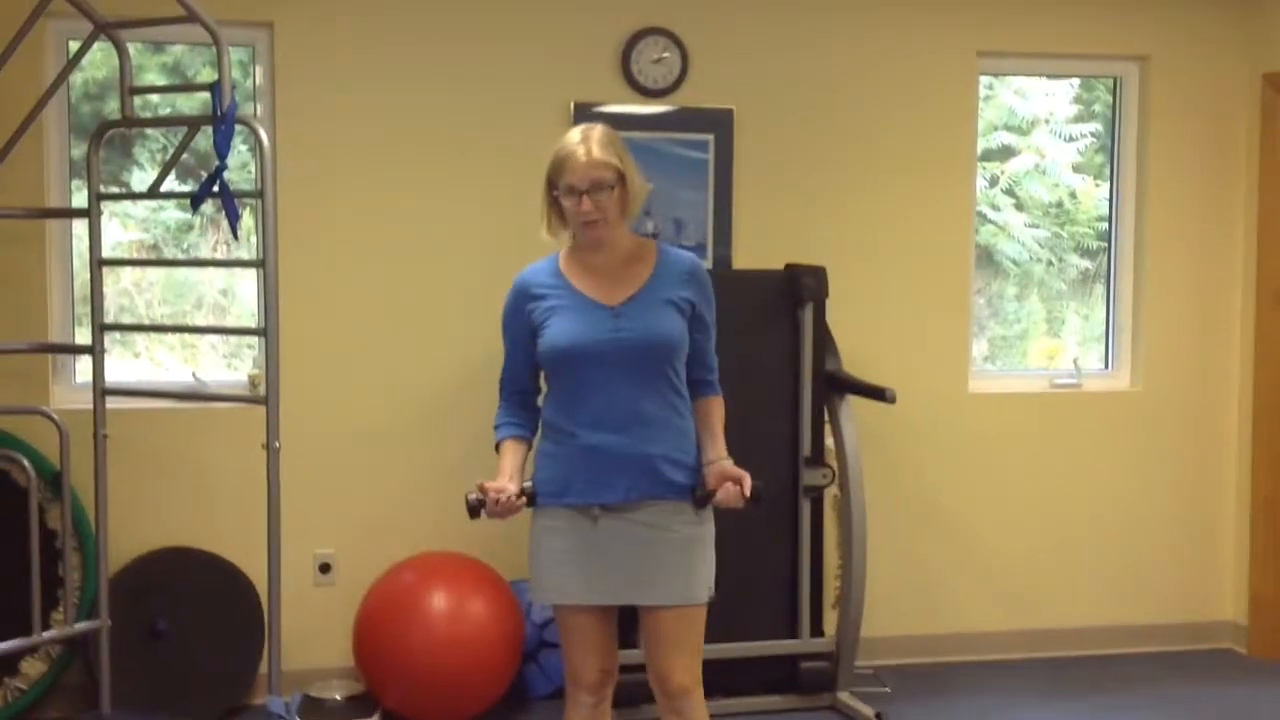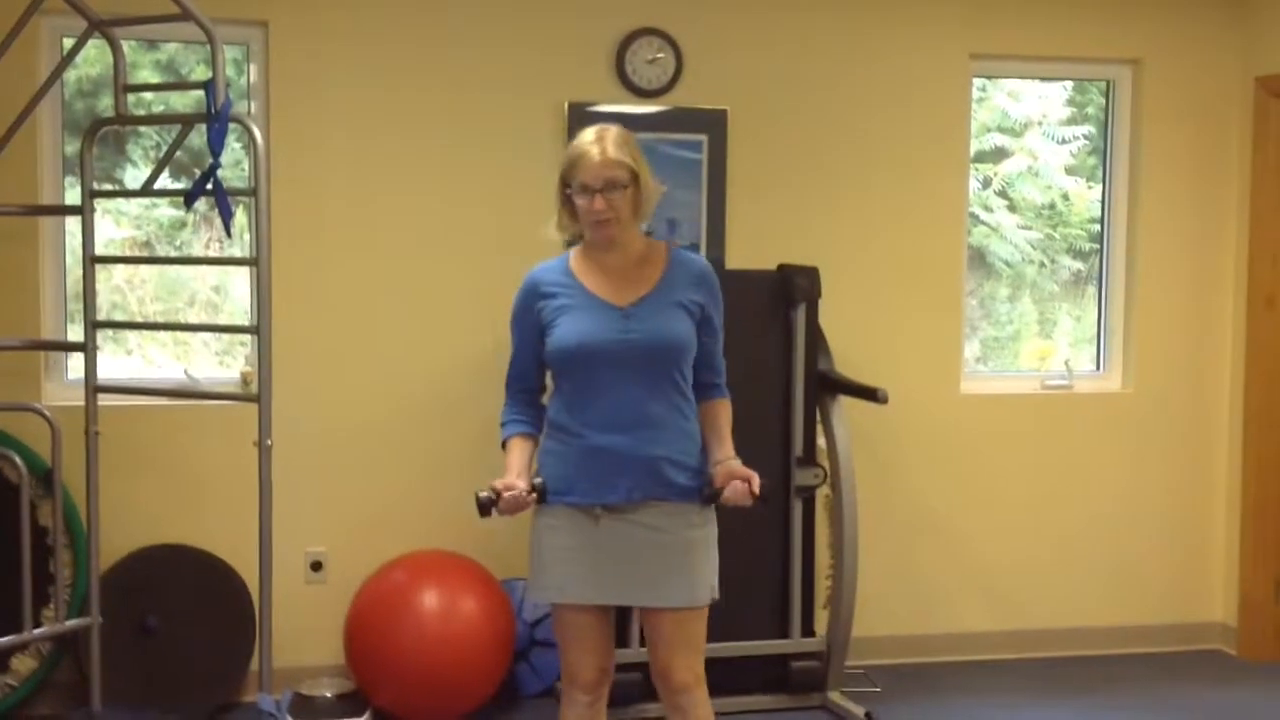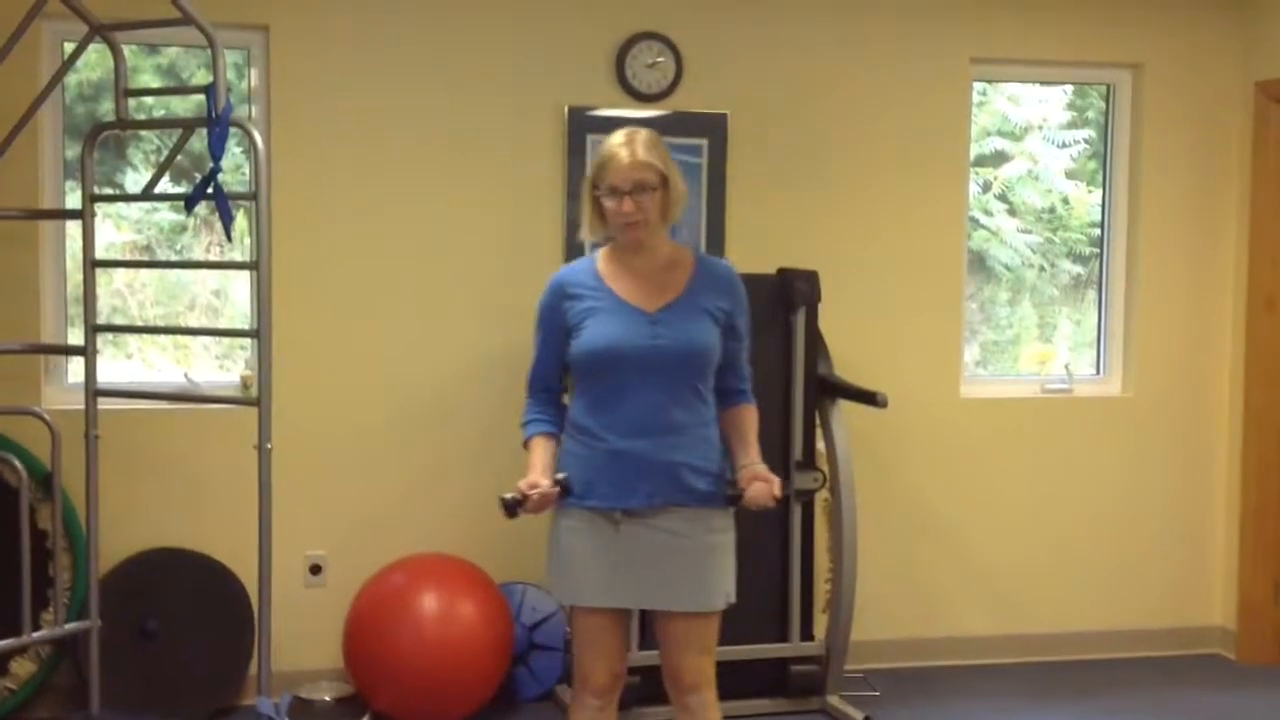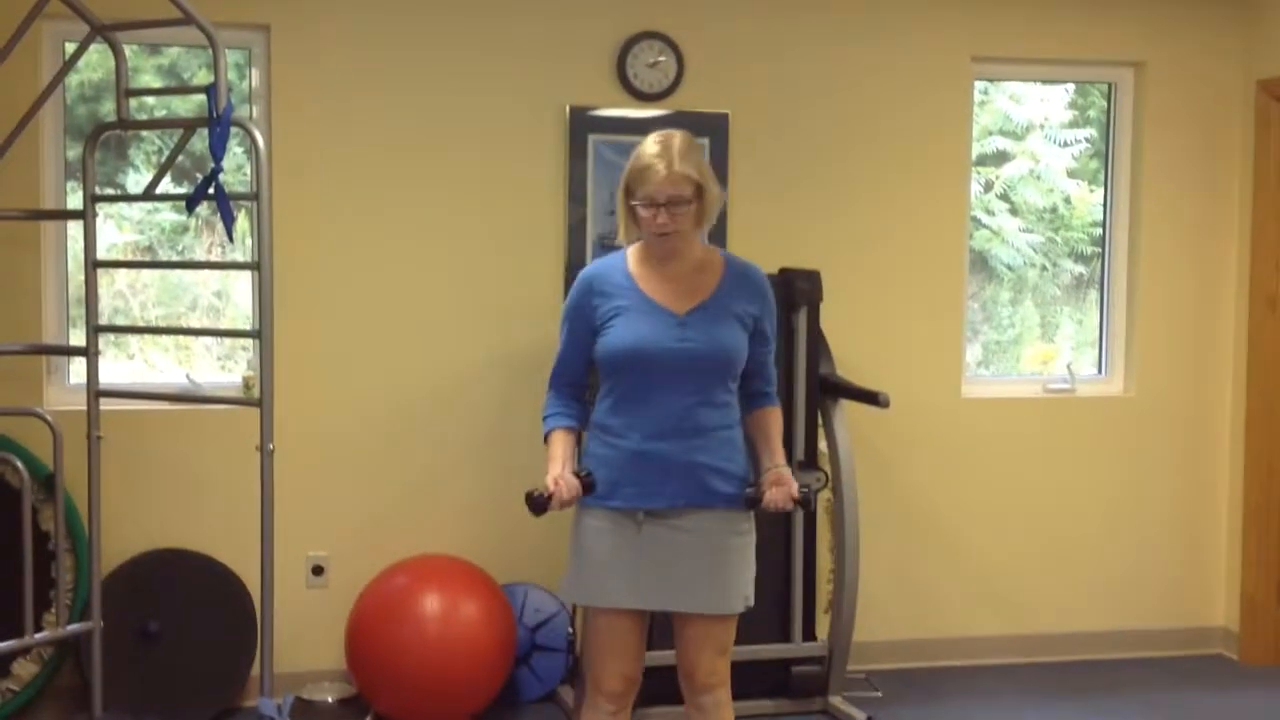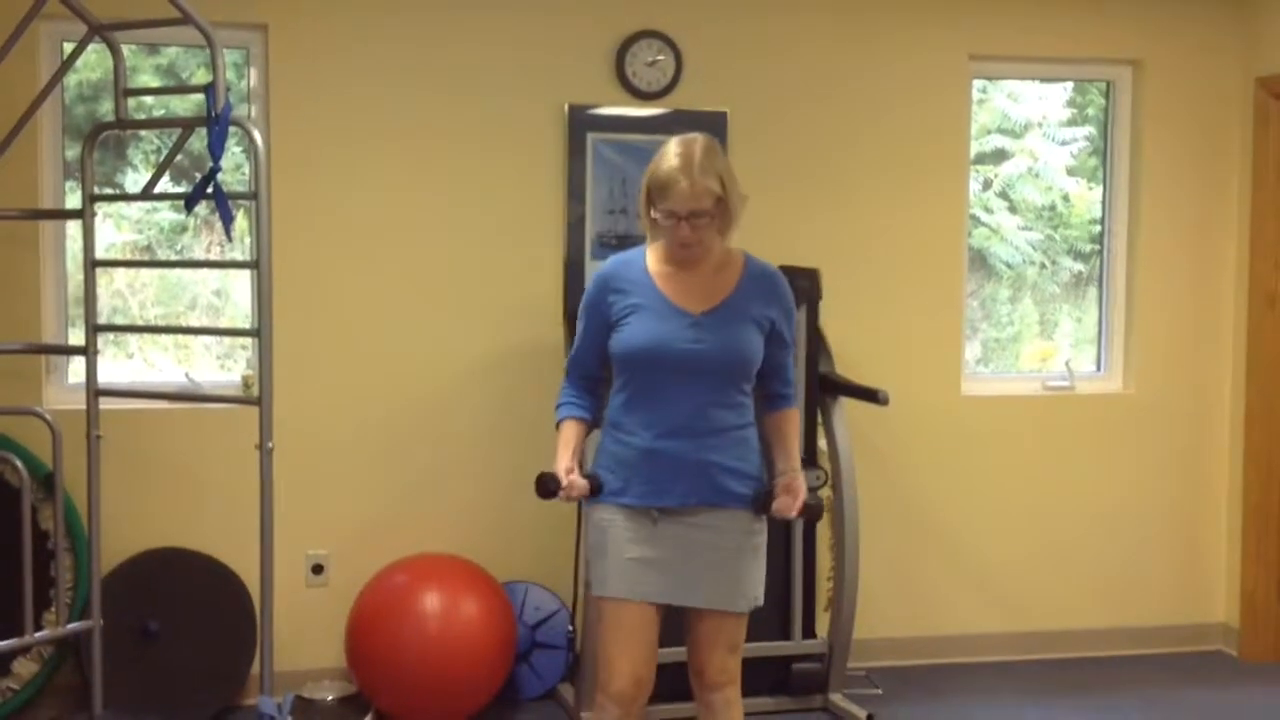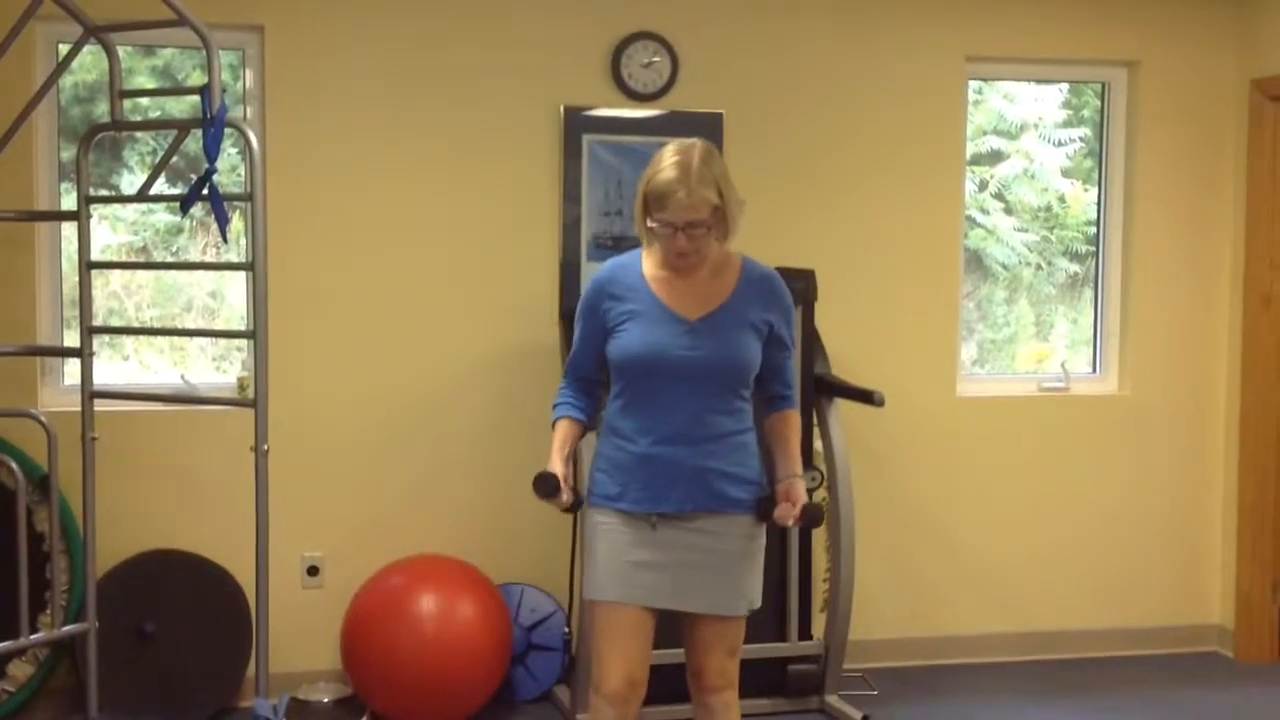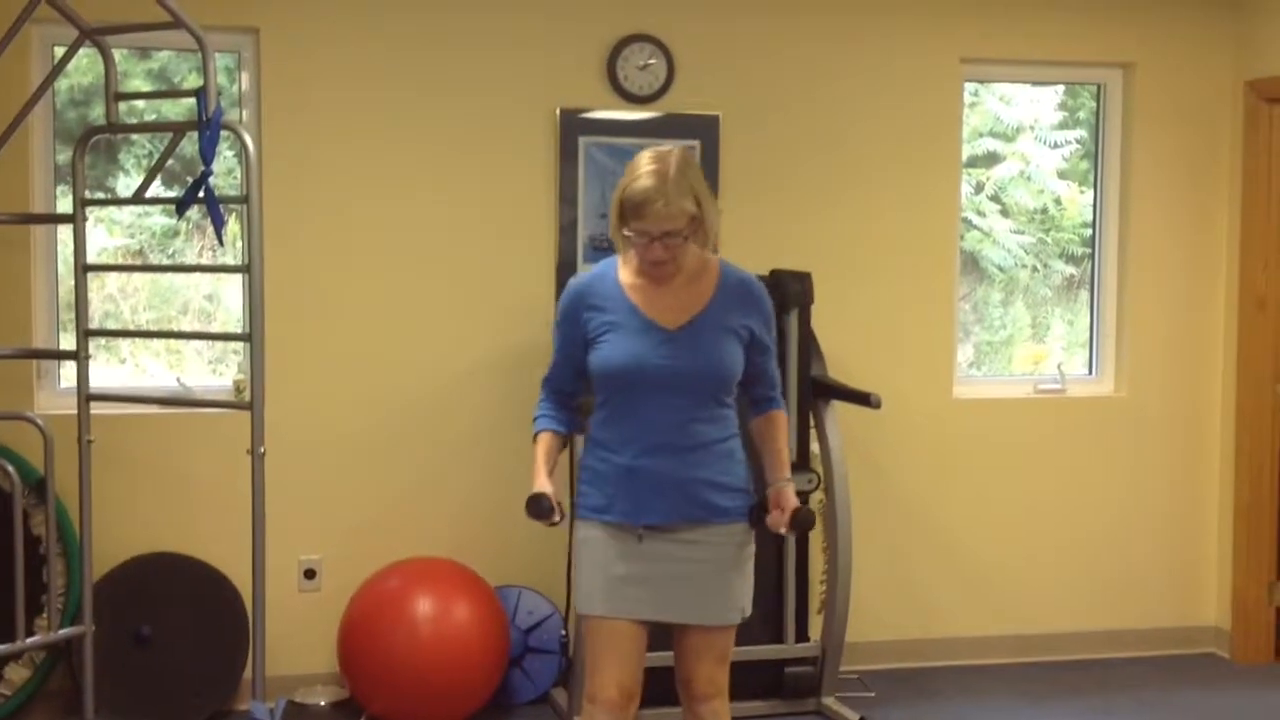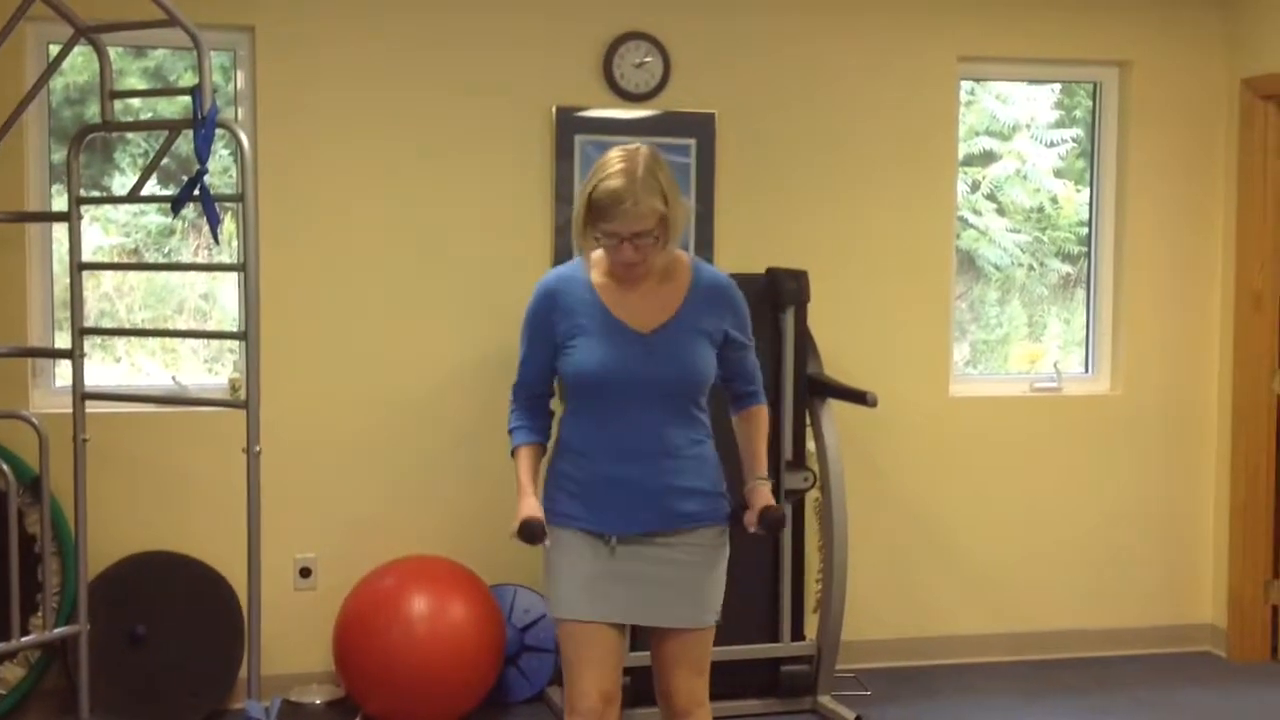
dt=0.2s
person 1, frame 1
left shoulder: (684, 274)
right shoulder: (533, 288)
left elbow: (703, 382)
right elbow: (517, 400)
left wrist: (716, 458)
right wrist: (509, 476)
left hip: (669, 501)
right hip: (571, 507)
person 1, frame 2
left shoulder: (692, 277)
right shoulder: (543, 287)
left elbow: (709, 385)
right elbow: (522, 397)
left wrist: (724, 458)
right wrist: (517, 472)
left hip: (673, 502)
right hip: (574, 504)
person 1, frame 3
left shoulder: (718, 284)
right shoulder: (569, 288)
left elbow: (733, 391)
right elbow: (544, 396)
left wrist: (749, 462)
right wrist: (539, 470)
left hip: (692, 506)
right hip: (593, 508)
person 1, frame 4
left shoulder: (747, 287)
right shoulder: (597, 284)
left elbow: (759, 393)
right elbow: (566, 391)
left wrist: (774, 464)
right wrist: (559, 466)
left hip: (713, 508)
right hip: (614, 507)
person 1, frame 5
left shoulder: (765, 288)
right shoulder: (615, 280)
left elbow: (778, 394)
right elbow: (582, 382)
left wrist: (788, 469)
right wrist: (566, 457)
left hip: (726, 507)
right hip: (627, 503)
person 1, frame 6
left shoulder: (763, 291)
right shoulder: (611, 284)
left elbow: (779, 396)
right elbow: (580, 385)
left wrist: (790, 474)
right wrist: (559, 456)
left hip: (725, 511)
right hip: (625, 509)
person 1, frame 7
left shoulder: (743, 295)
right shoulder: (589, 293)
left elbow: (764, 397)
right elbow: (559, 397)
left wrist: (780, 479)
right wrist: (543, 472)
left hip: (713, 520)
right hip: (612, 521)
person 1, frame 8
left shoulder: (715, 294)
right shoulder: (559, 294)
left elbow: (747, 393)
right elbow: (529, 402)
left wrist: (758, 479)
right wrist: (527, 489)
left hip: (688, 527)
right hip: (585, 528)
